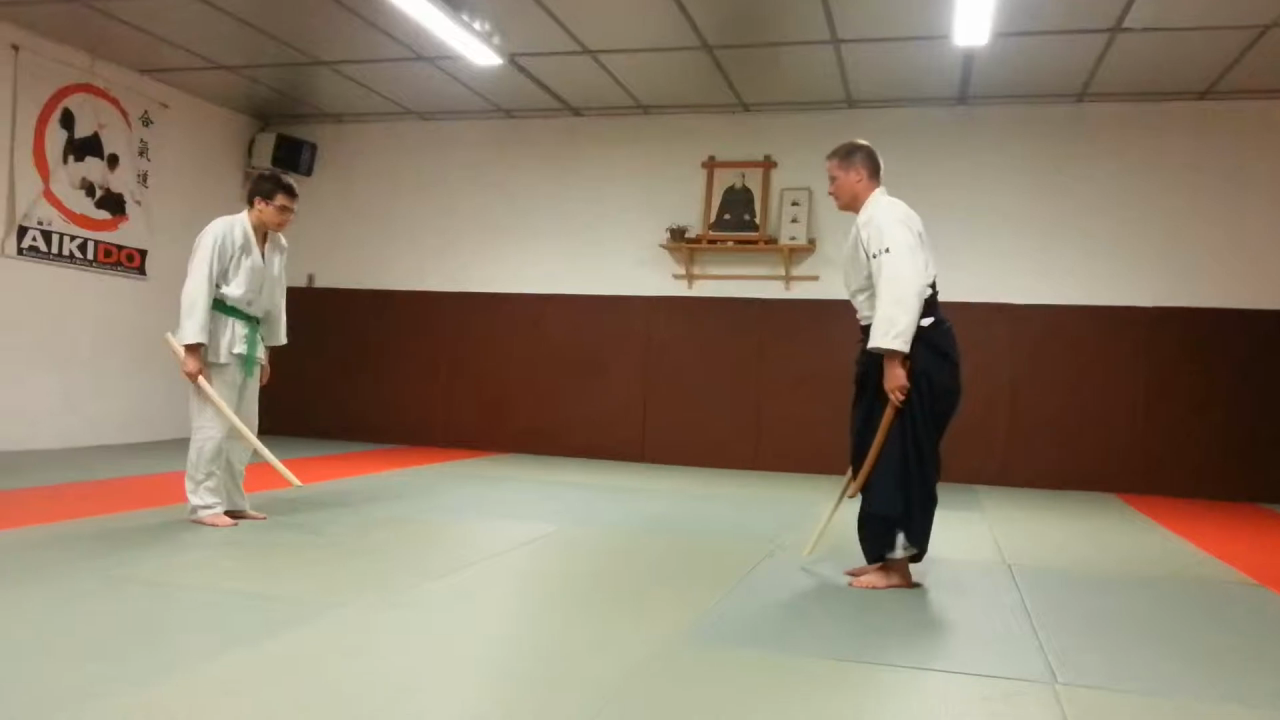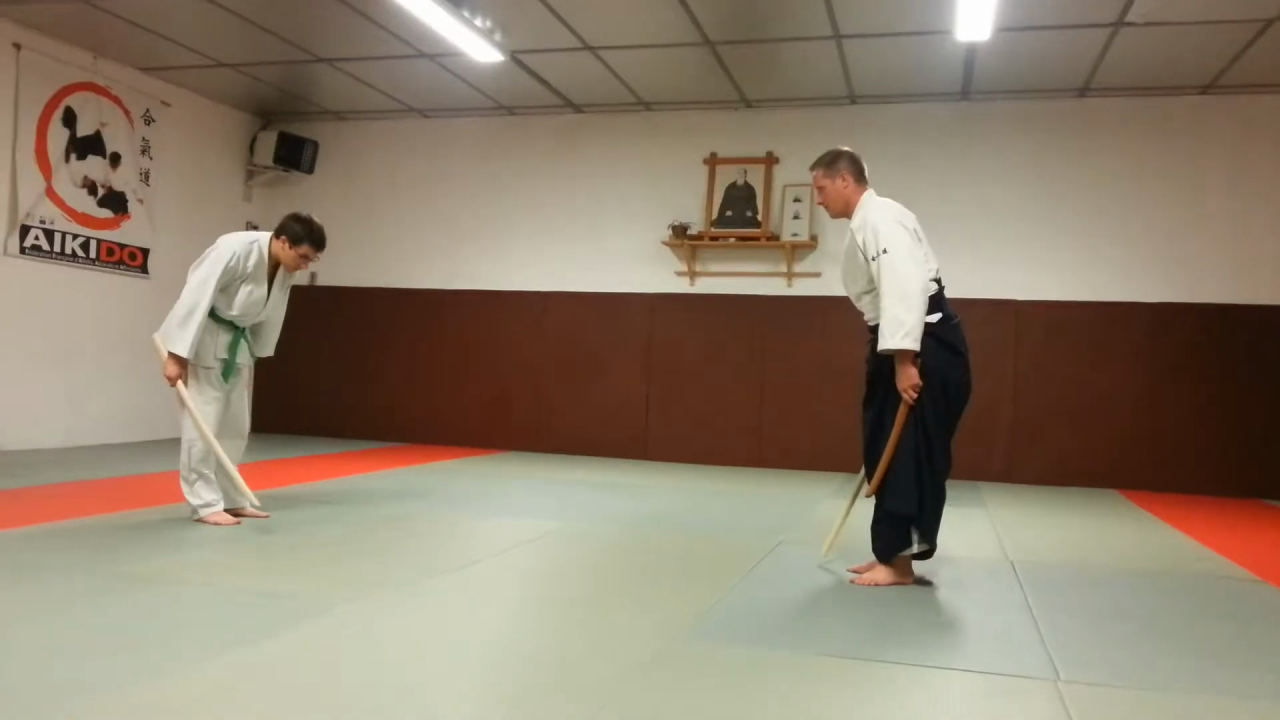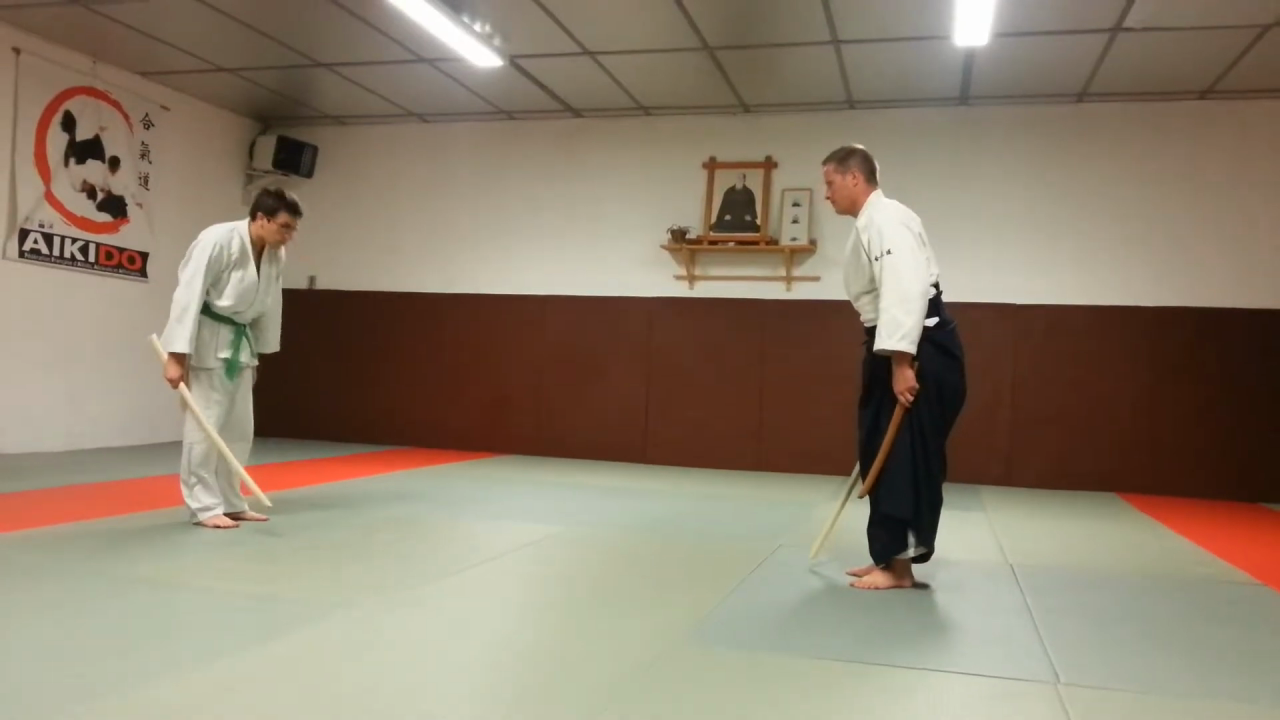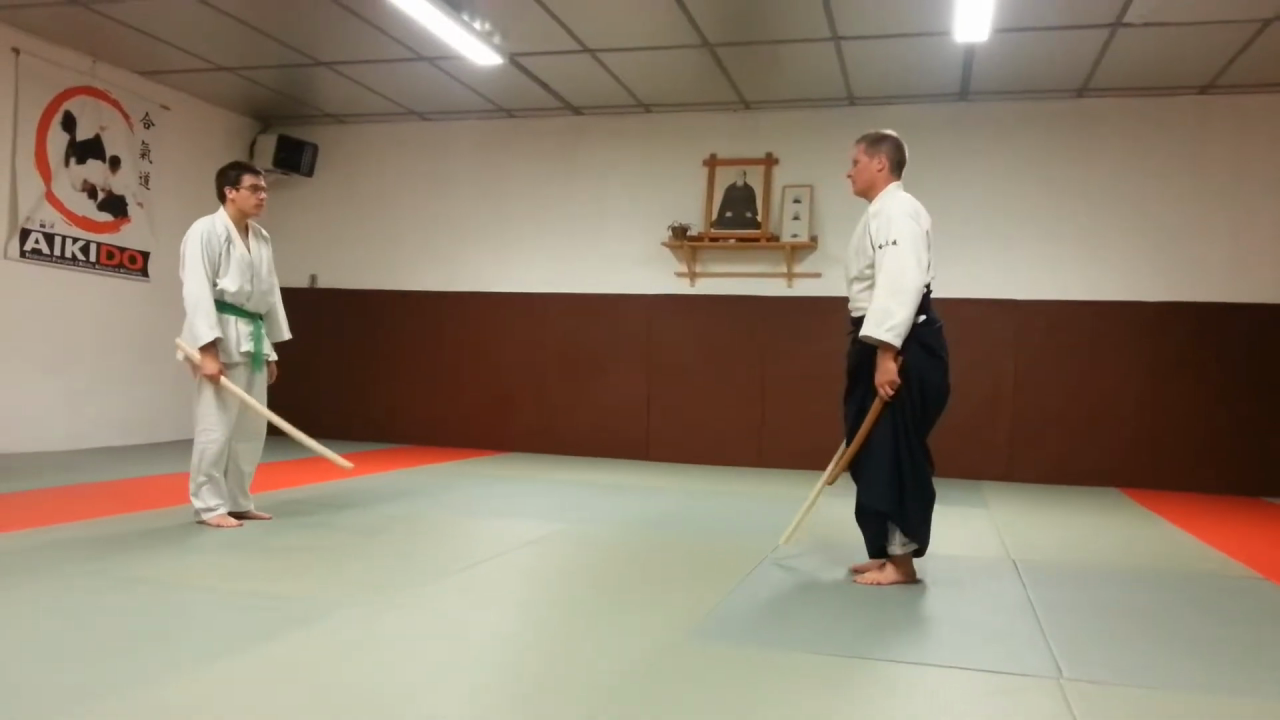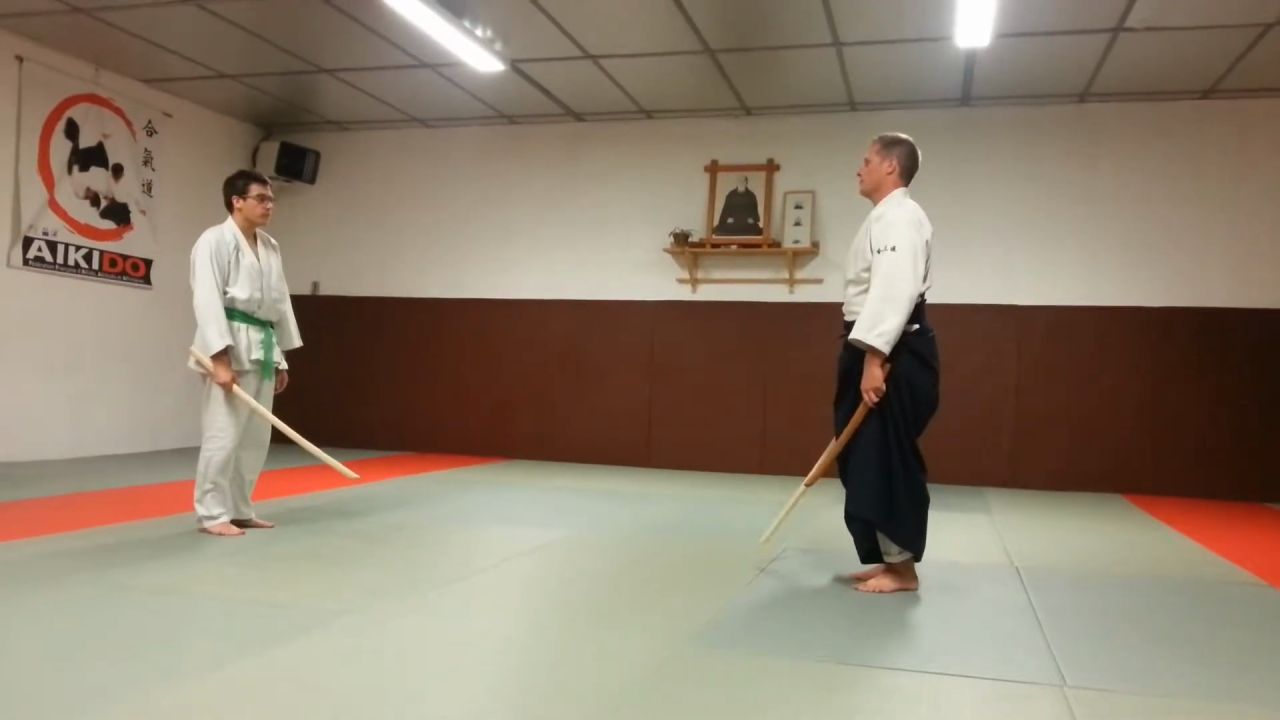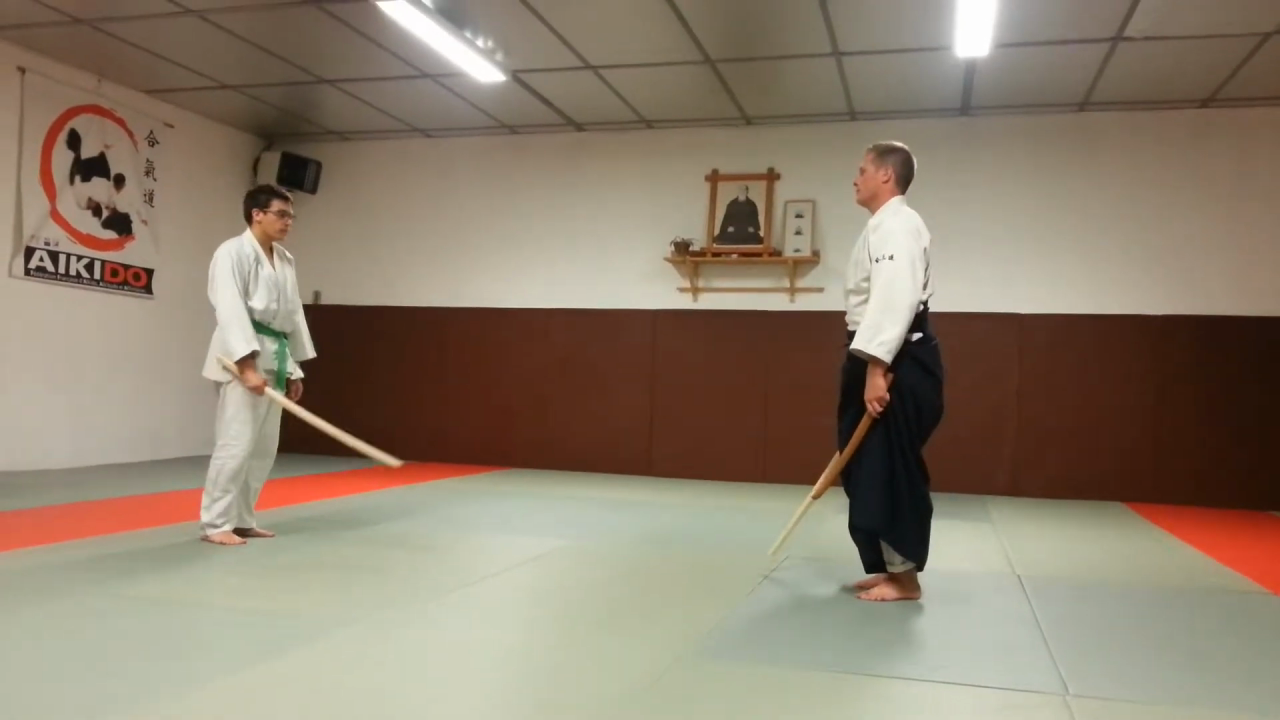
dt=0.5s
person 1, frame 1
left shoulder: (886, 217)
right shoulder: (872, 220)
left elbow: (902, 291)
left wrist: (895, 361)
right wrist: (884, 358)
left hip: (914, 352)
right hip: (896, 349)
left knee: (902, 455)
right knee: (878, 454)
left ankle: (897, 564)
right ankle: (888, 556)
person 1, frame 2
left shoulder: (880, 217)
right shoulder: (865, 223)
left elbow: (906, 288)
left wrist: (906, 361)
right wrist: (895, 358)
left hip: (925, 348)
right hip: (907, 345)
left knee: (910, 453)
right knee: (888, 452)
left ankle: (900, 562)
right ankle: (892, 552)
person 1, frame 3
left shoulder: (887, 219)
right shoulder: (870, 225)
left elbow: (906, 292)
left wrist: (902, 363)
left hip: (920, 352)
right hip: (901, 349)
left knee: (906, 457)
right knee: (884, 455)
left ankle: (899, 565)
right ankle: (891, 557)
person 1, frame 4
left shoulder: (897, 211)
right shoulder: (880, 213)
left elbow: (901, 286)
left wrist: (887, 355)
left hip: (901, 348)
right hip: (884, 344)
left knee: (896, 452)
right knee: (873, 451)
left ankle: (901, 561)
right ankle: (890, 553)
person 1, frame 5
left shoulder: (899, 217)
right shoulder: (885, 217)
left elbow: (895, 292)
left wrist: (874, 361)
left hip: (892, 354)
right hip: (878, 350)
left knee: (888, 459)
right knee: (867, 458)
left ankle: (902, 568)
right ankle: (890, 559)
person 1, frame 6
left shoulder: (896, 224)
right shoulder: (882, 226)
left elbow: (894, 300)
left wrist: (876, 370)
left hip: (897, 363)
right hip: (881, 359)
left knee: (892, 468)
right knee: (869, 467)
left ankle: (903, 576)
right ankle: (887, 566)
person 2, frame 1
left shoulder: (278, 245)
right shoulder: (222, 232)
right elbow: (198, 289)
left wrist: (266, 352)
right wrist: (192, 350)
left hip: (249, 340)
right hip: (219, 338)
left knee: (243, 427)
right knee: (212, 423)
left ankle: (232, 501)
right ankle: (205, 504)
person 2, frame 2
left shoulder: (285, 267)
right shoulder: (235, 249)
right elbow: (195, 298)
left wrist: (252, 357)
right wrist: (176, 356)
left hip: (236, 344)
right hip: (203, 340)
left knee: (235, 426)
right knee: (203, 423)
left ankle: (230, 499)
right ankle: (205, 503)
person 2, frame 3
left shoulder: (275, 254)
right shoulder: (217, 240)
right elbow: (188, 296)
left wrist: (255, 356)
right wrist: (177, 356)
left hip: (238, 344)
right hip: (205, 342)
left knee: (239, 428)
right knee: (205, 426)
left ankle: (231, 502)
right ankle: (205, 506)
person 2, frame 4
left shoulder: (261, 238)
right shoulder: (205, 231)
right elbow: (197, 292)
left wrist: (271, 350)
right wrist: (208, 351)
left hip: (253, 340)
right hip: (221, 339)
left knee: (251, 428)
right knee: (216, 426)
left ankle: (237, 502)
right ankle: (209, 506)
person 2, frame 5
left shoulder: (270, 247)
right shoulder: (214, 241)
right elbow: (208, 302)
left wrist: (280, 358)
right wrist: (220, 359)
left hip: (262, 348)
right hip: (231, 347)
left knee: (255, 436)
right knee: (223, 433)
left ankle: (239, 509)
right ankle: (213, 513)
person 2, frame 6
left shoulder: (284, 260)
right shoulder: (233, 253)
left elbow: (293, 315)
right elbow: (231, 311)
left wrist: (294, 367)
right wrist: (248, 365)
left hip: (274, 357)
right hip: (243, 356)
left knee: (263, 445)
right knee: (237, 440)
left ankle: (240, 519)
right ankle: (216, 522)
